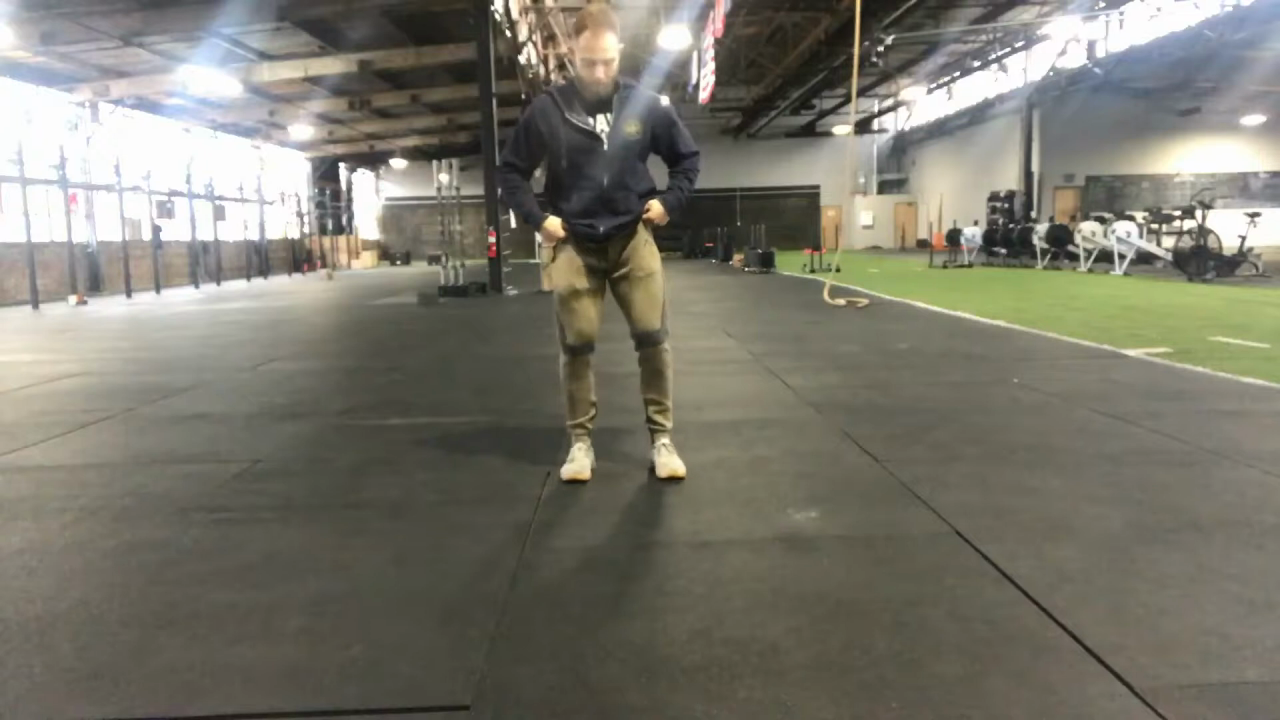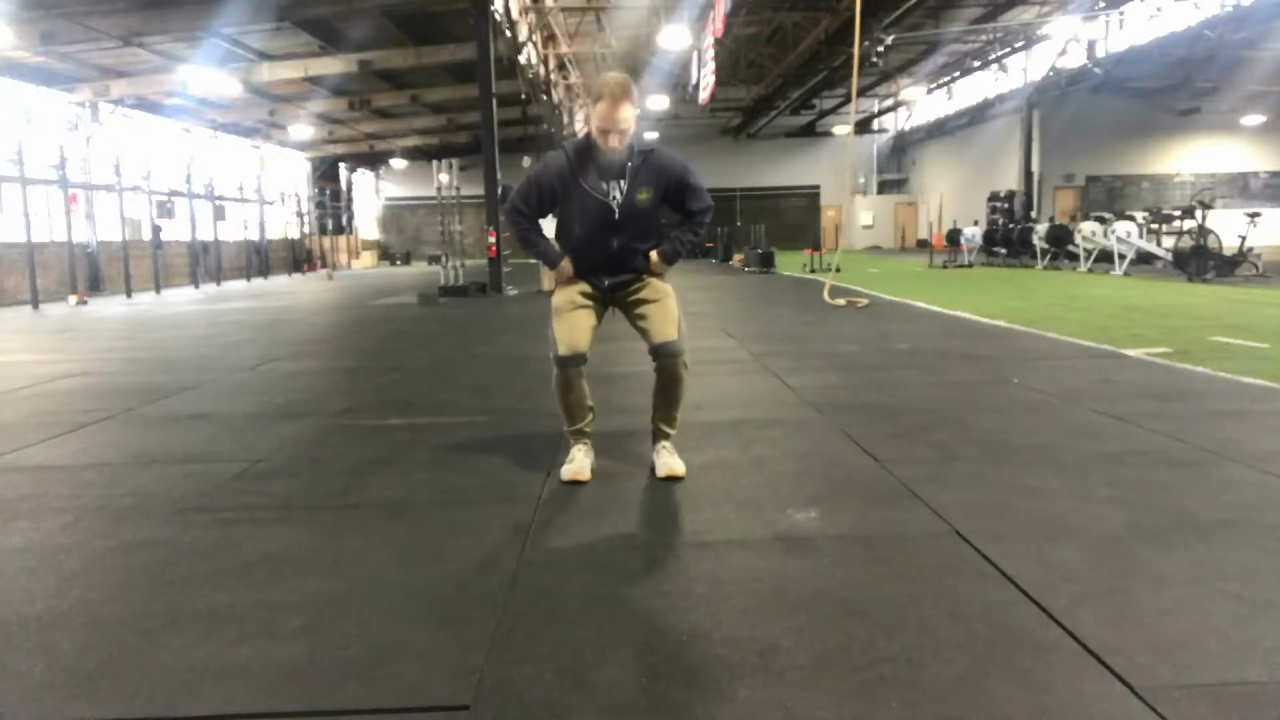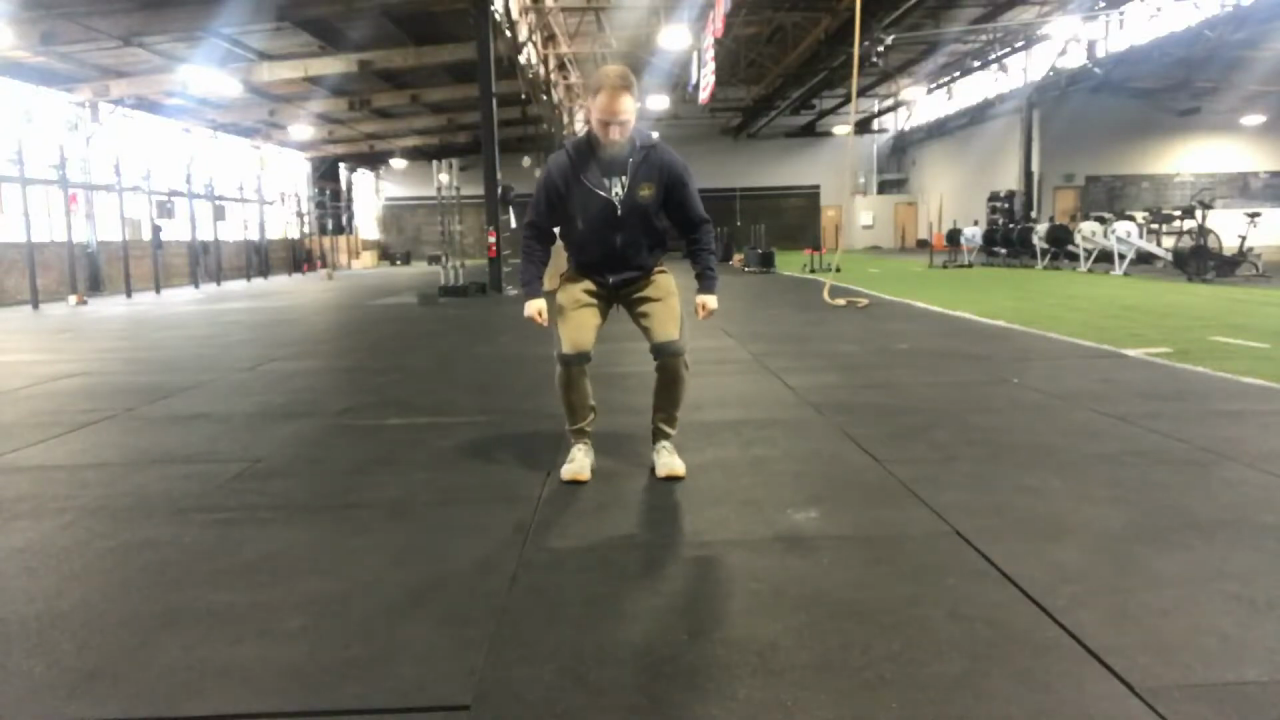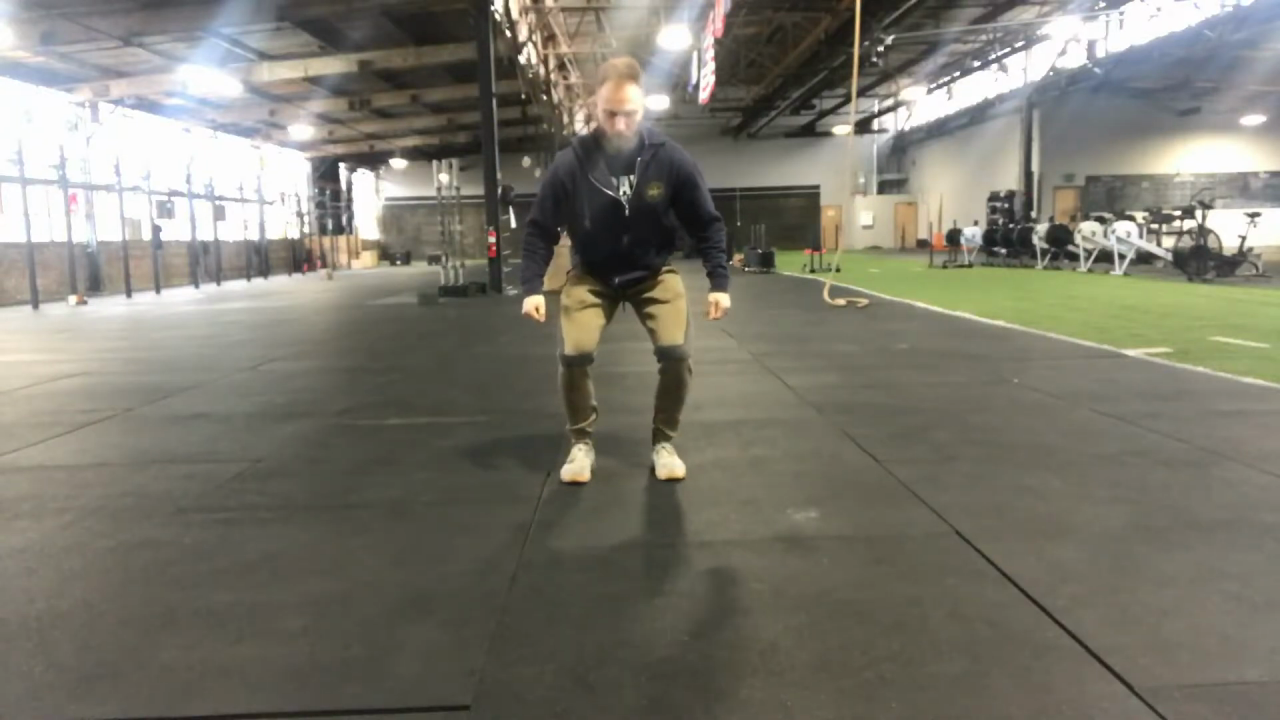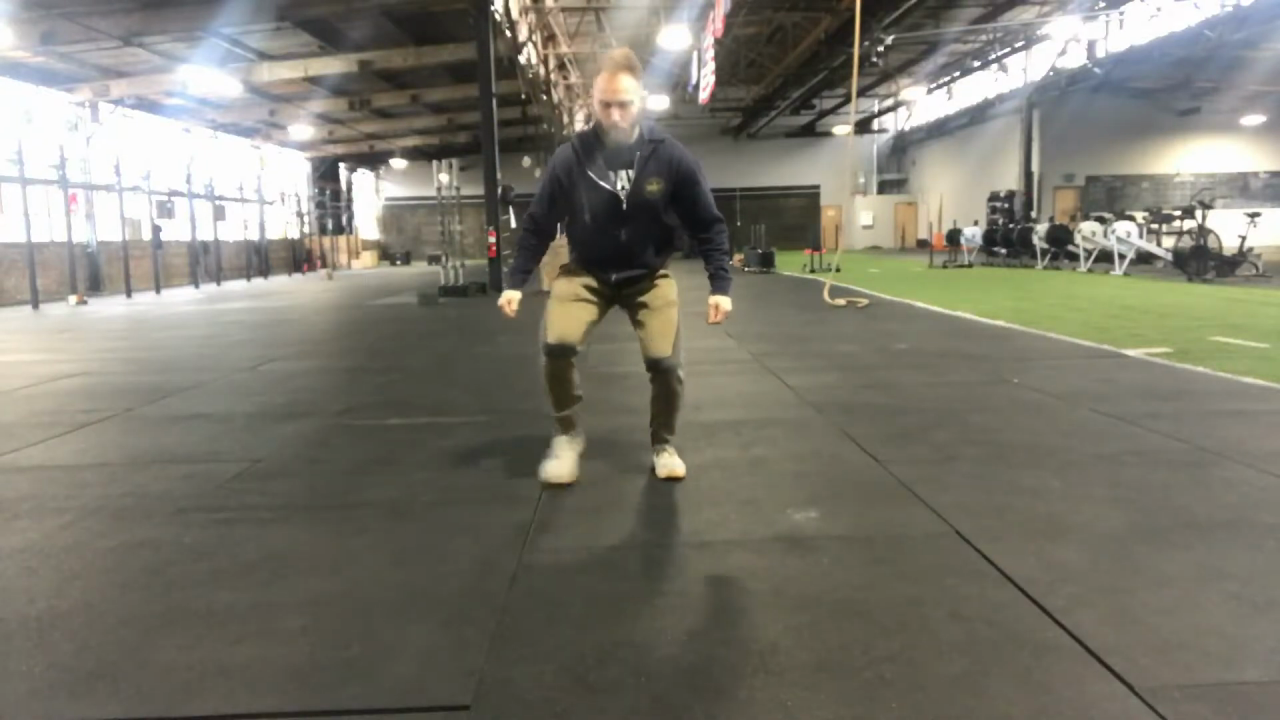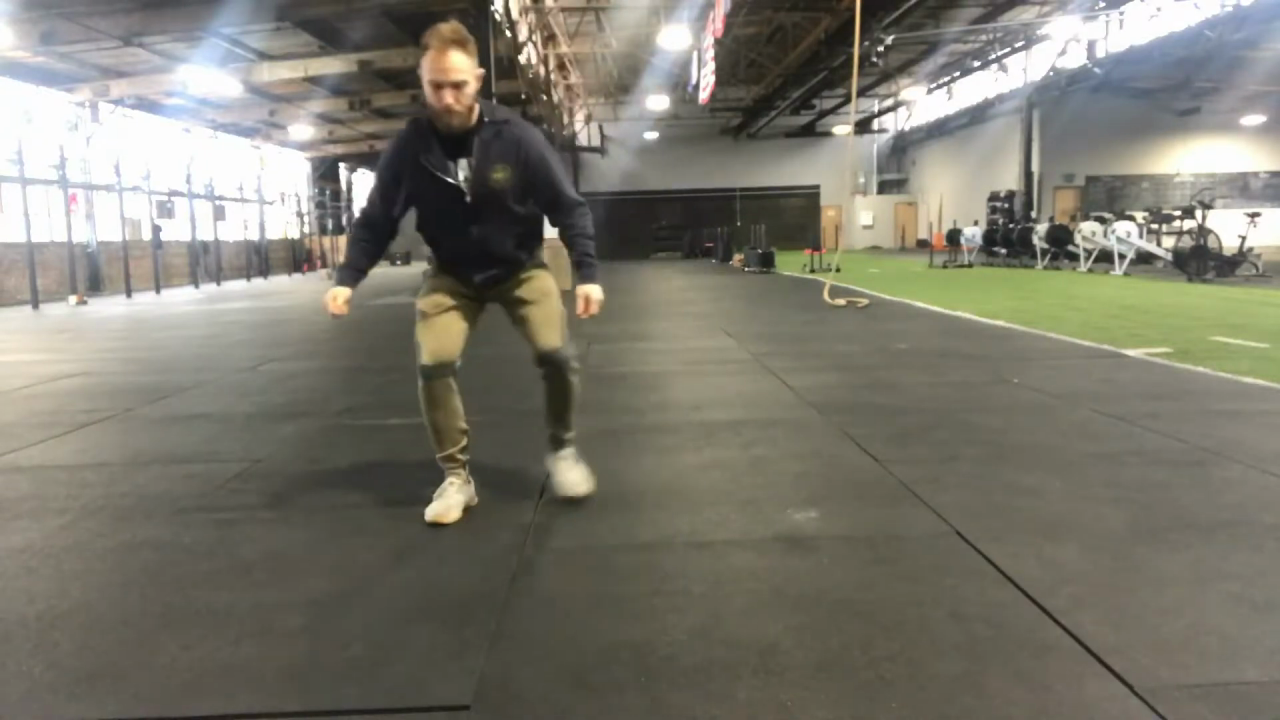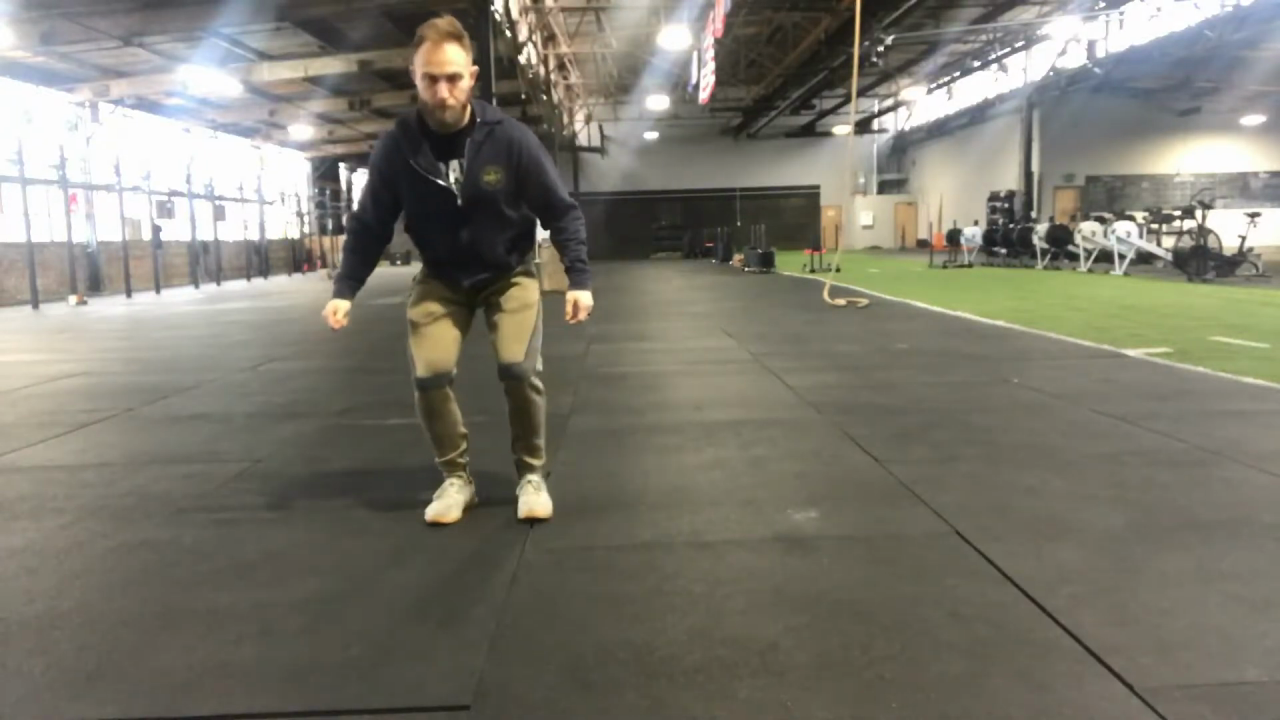
dt=0.7s
person 1, frame 1
left shoulder: (646, 104)
right shoulder: (547, 110)
left elbow: (688, 157)
right elbow: (510, 171)
left wrist: (669, 201)
right wrist: (538, 218)
left hip: (633, 239)
right hip: (574, 244)
left knee: (652, 338)
right knee: (577, 345)
left ankle: (661, 439)
right ankle: (580, 442)
person 1, frame 2
left shoulder: (661, 163)
right shoulder: (560, 165)
left elbow: (701, 209)
right elbow: (518, 212)
left wrist: (668, 253)
right wrist: (553, 258)
left hip: (642, 276)
right hip: (580, 278)
left knee: (671, 351)
right knee: (567, 355)
left ankle: (663, 442)
right ankle: (580, 444)
person 1, frame 3
left shoulder: (662, 161)
right shoulder: (563, 165)
left elbow: (697, 225)
right elbow: (537, 231)
left wrist: (707, 283)
right wrist: (532, 290)
left hip: (647, 273)
right hip: (585, 276)
left knee: (672, 351)
right knee: (571, 354)
left ankle: (663, 441)
right ankle: (581, 443)
person 1, frame 4
left shoulder: (671, 159)
right shoulder: (571, 163)
left elbow: (707, 223)
right elbow: (540, 227)
left wrist: (719, 281)
right wrist: (532, 286)
left hip: (654, 273)
right hip: (591, 275)
left knee: (676, 354)
right knee: (574, 354)
left ankle: (664, 443)
right ankle: (581, 444)
person 1, frame 5
left shoulder: (671, 157)
right shoulder: (571, 157)
left elbow: (708, 224)
right elbow: (538, 224)
left wrist: (721, 285)
right wrist: (516, 281)
left hip: (649, 276)
right hip: (586, 272)
left knee: (664, 363)
right knee: (557, 343)
left ankle: (663, 445)
right ankle: (567, 435)
person 1, frame 6
left shoulder: (517, 138)
right shoulder: (409, 147)
left elbow: (568, 207)
right elbow: (377, 219)
left wrist: (587, 273)
right wrist: (348, 278)
left hip: (521, 269)
right hip: (452, 275)
left knee: (556, 355)
right knee: (435, 365)
left ankle: (563, 449)
right ankle: (457, 477)
person 1, frame 7
left shoulder: (511, 139)
right shoulder: (397, 148)
left elbow: (561, 211)
right elbow: (369, 225)
left wrist: (579, 278)
right wrist: (344, 290)
left hip: (510, 273)
right hip: (441, 280)
left knee: (519, 370)
right knee: (430, 375)
left ankle: (531, 474)
right ankle: (455, 479)
